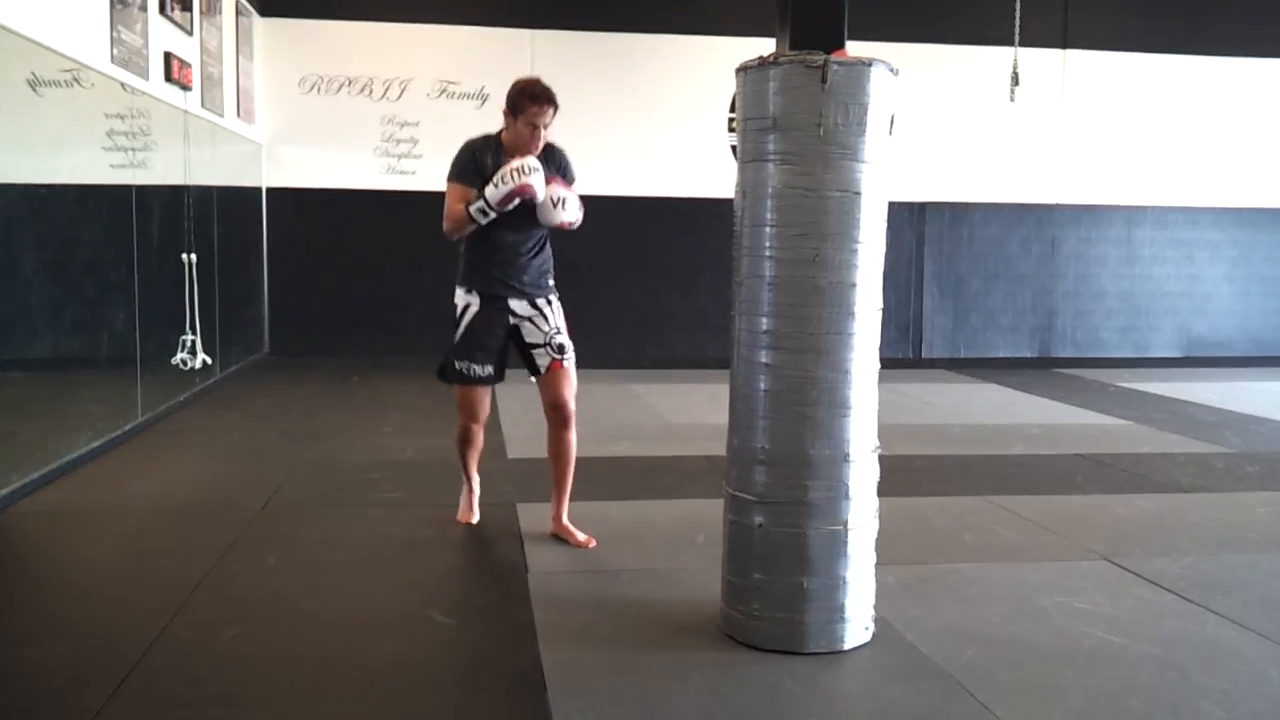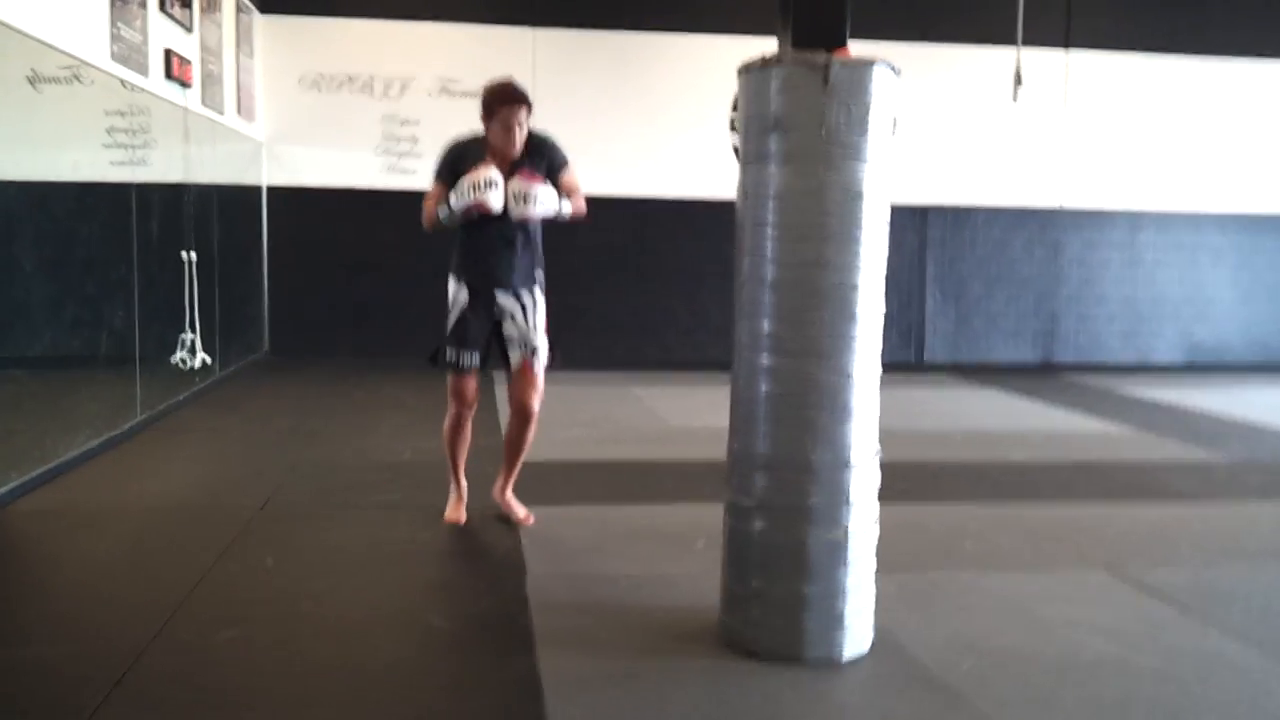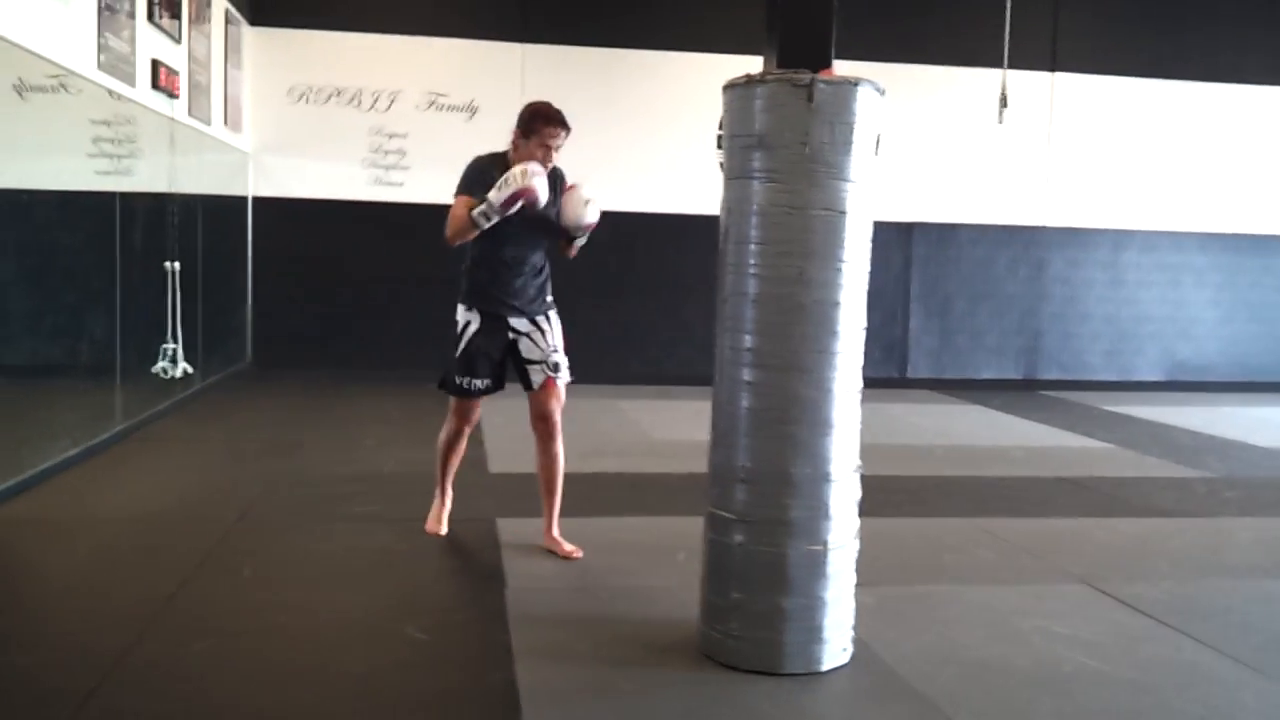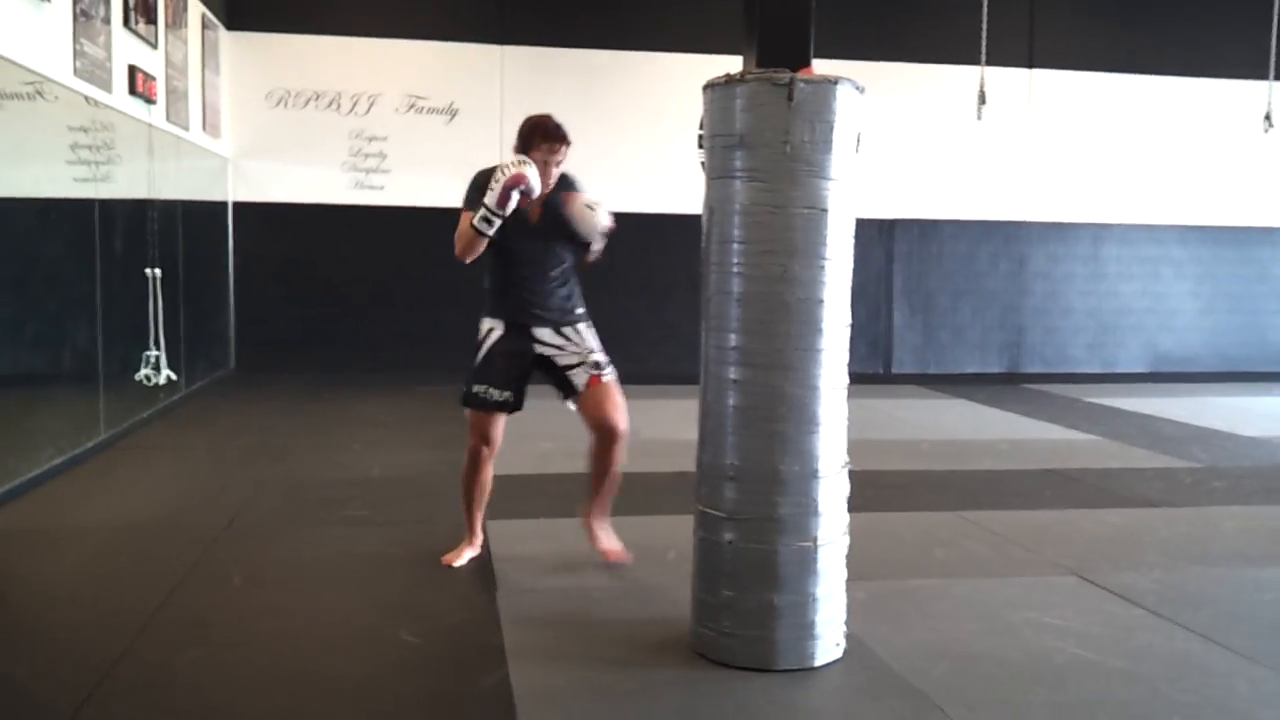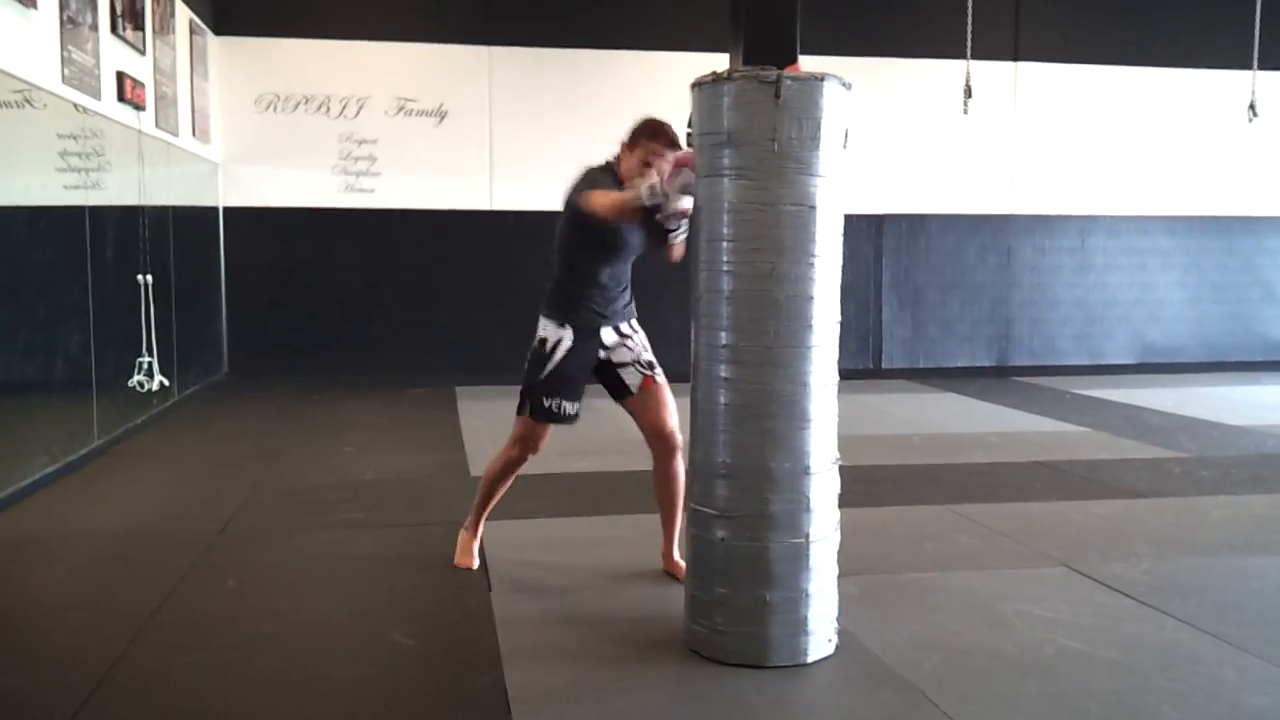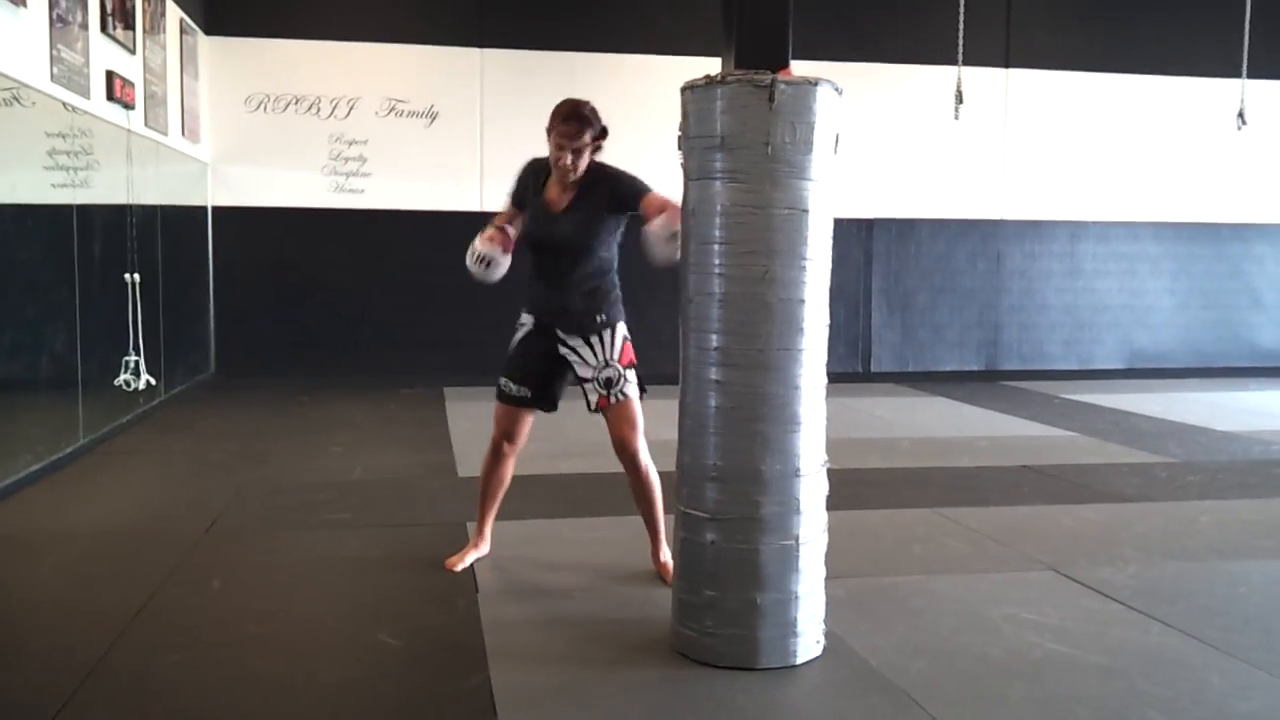
dt=0.4s
person 1, frame 1
left shoulder: (555, 159)
right shoulder: (476, 154)
left elbow: (572, 217)
right elbow: (451, 226)
left wrist: (568, 213)
right wrist: (497, 196)
left hip: (536, 294)
right hip: (481, 296)
left knee: (563, 407)
right knee: (471, 417)
left ankle: (560, 518)
right ankle: (471, 486)
person 1, frame 2
left shoulder: (544, 150)
right shoulder: (461, 155)
left elbow: (578, 204)
right elbow: (429, 218)
left wrist: (549, 202)
right wrist: (458, 203)
left hip: (522, 288)
right hip: (472, 289)
left knee: (526, 406)
right knee: (462, 402)
left ankle: (505, 488)
right ankle: (458, 490)
person 1, frame 3
left shoulder: (554, 179)
right shoulder: (483, 170)
left elbow: (567, 250)
right elbow: (454, 233)
left wrist: (579, 229)
right wrist: (502, 200)
left hip: (536, 312)
right hip: (482, 312)
left knee: (549, 420)
right knee: (462, 419)
left ankle: (551, 530)
right ankle: (442, 497)
person 1, frame 4
left shoulder: (567, 189)
right shoulder: (488, 182)
left elbow: (587, 256)
right elbow: (463, 252)
left wrist: (594, 232)
right wrist: (501, 197)
left hip: (565, 322)
right hip: (506, 326)
left knee: (612, 426)
right knee: (482, 441)
left ankle: (597, 518)
right ankle: (473, 538)
person 1, frame 5
left shoulder: (649, 193)
right shoulder: (595, 181)
left elbow: (673, 255)
right elbow: (607, 209)
left wrist: (676, 212)
right wrist: (658, 193)
left hip: (618, 327)
right hip: (567, 329)
left knee: (668, 438)
right knee: (524, 445)
left ankle: (671, 552)
right ankle: (471, 530)
person 1, frame 6
left shoulder: (613, 184)
right shoulder: (532, 175)
left elbow: (672, 213)
right elbow: (507, 226)
left wrist: (676, 225)
right wrist: (494, 237)
left hip: (598, 328)
right hip: (540, 324)
left knee: (631, 447)
right knee: (504, 440)
left ankle: (661, 552)
right ankle: (481, 539)
